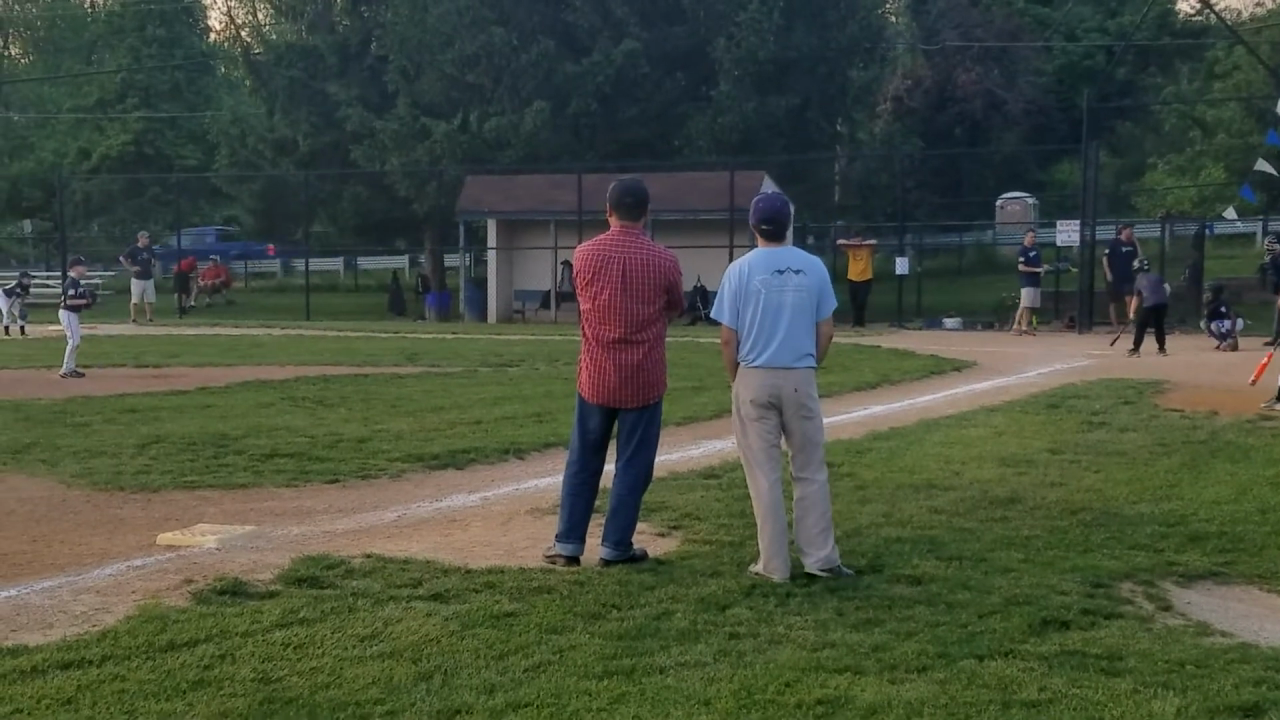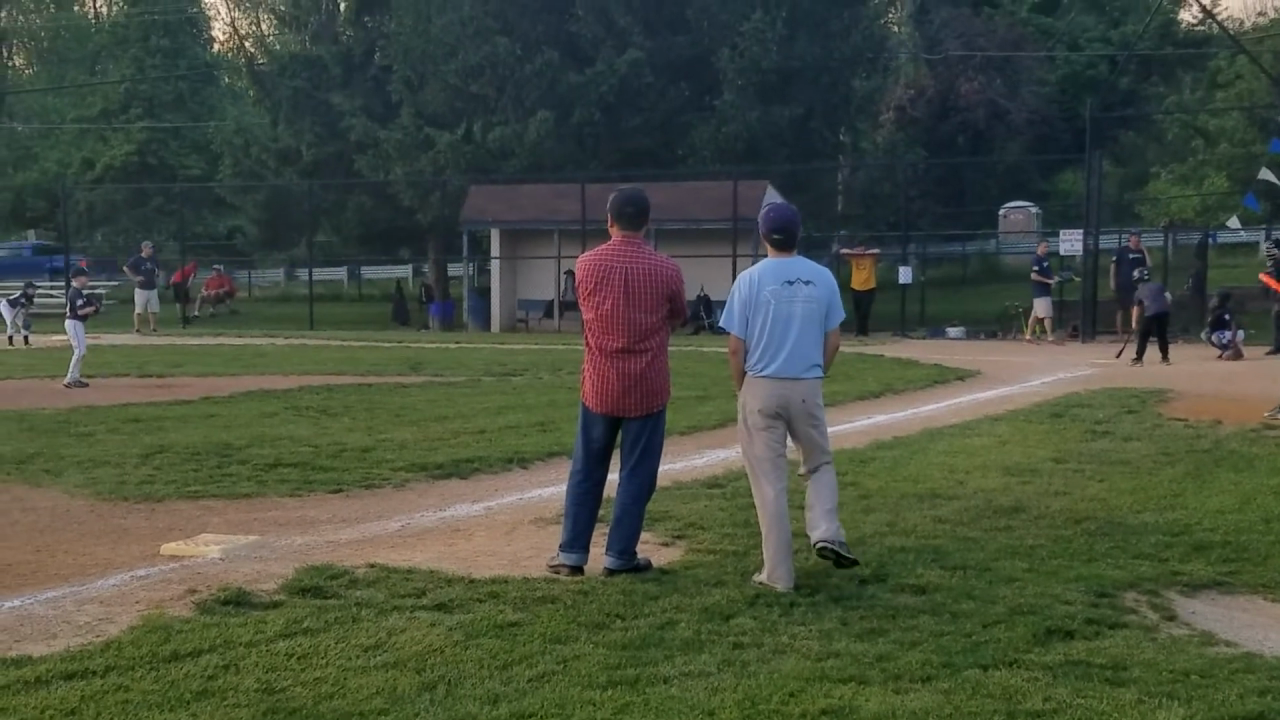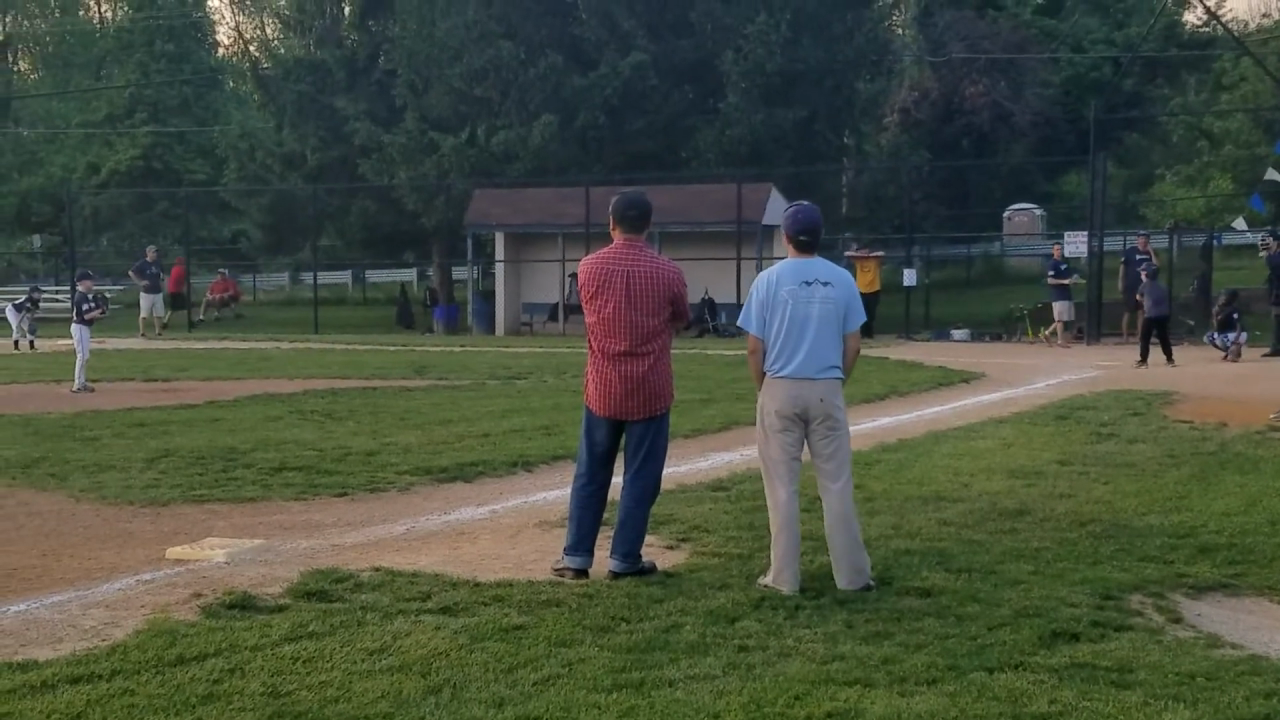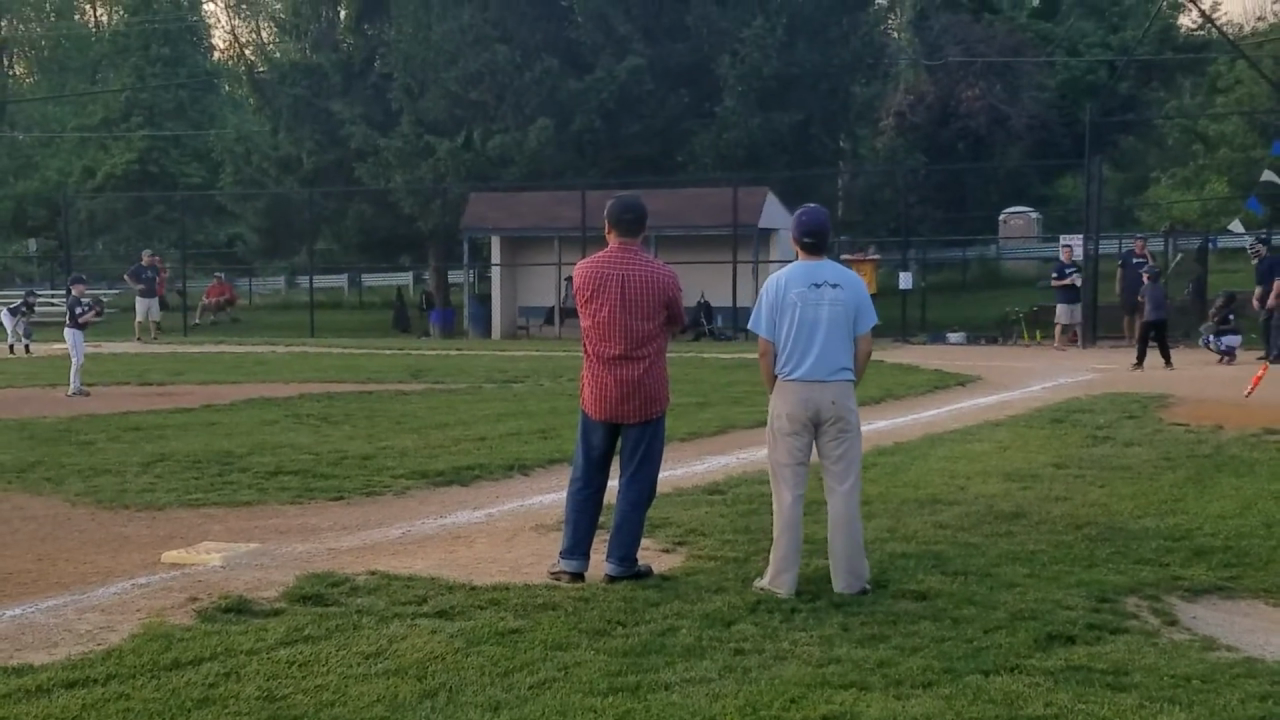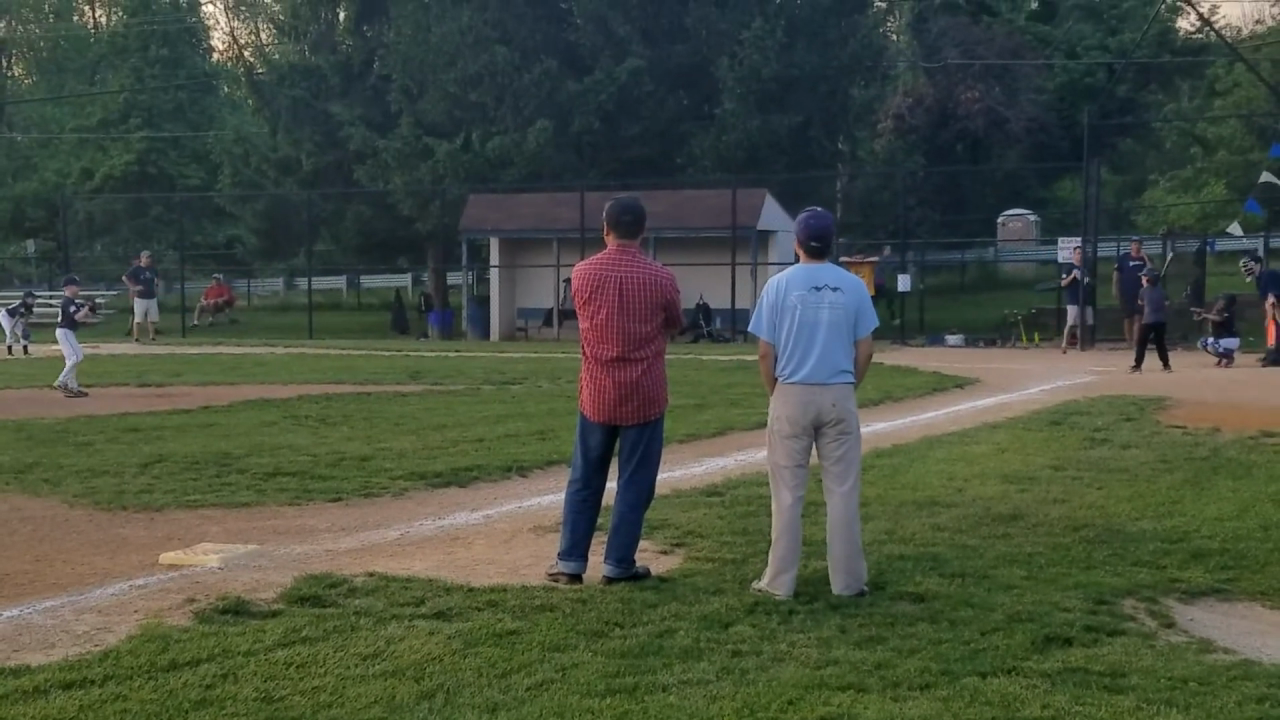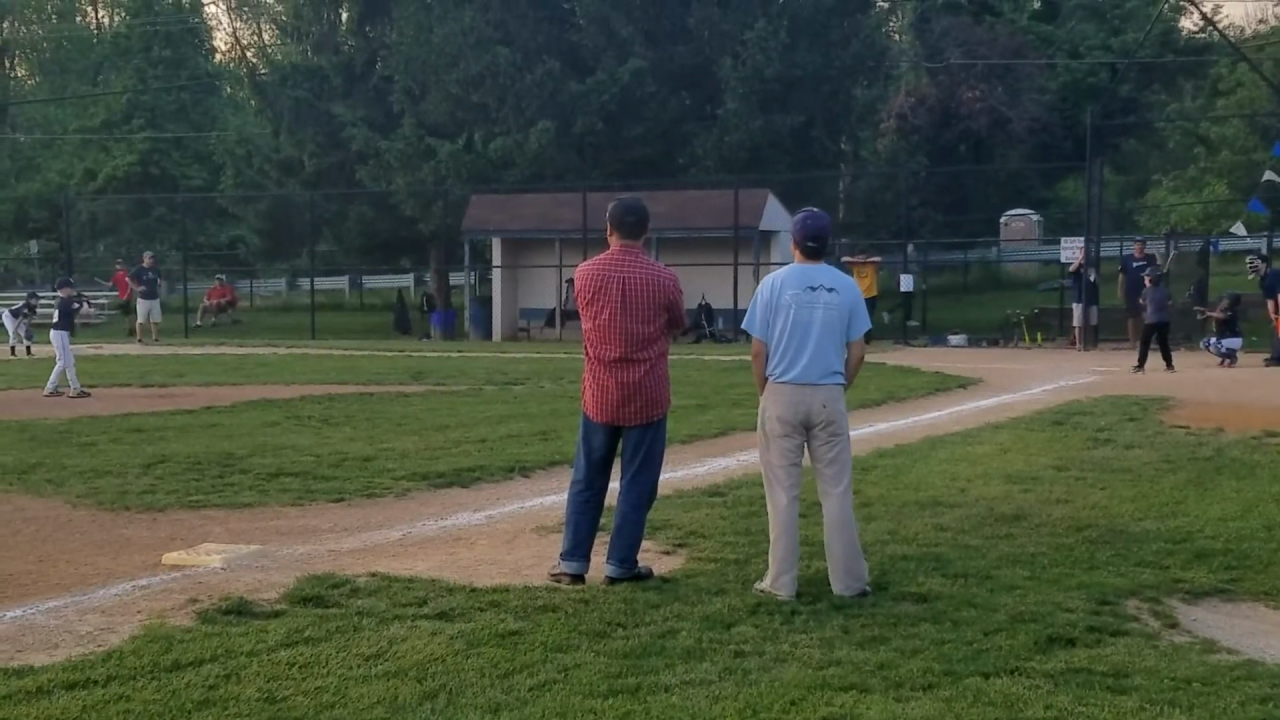
dt=0.4s
person 1, frame 1
left shoulder: (740, 269)
right shoulder: (814, 267)
left elbow: (728, 338)
right elbow: (826, 331)
left wrist: (736, 380)
left hip: (754, 380)
right hip: (800, 380)
left knee: (764, 475)
right knee: (811, 471)
left ankle: (774, 564)
right ankle: (821, 557)
person 1, frame 2
left shoulder: (750, 279)
right shoulder: (822, 277)
left elbow: (737, 347)
right elbow: (833, 342)
left wrist: (741, 389)
left hip: (761, 390)
right hip: (807, 388)
left knee: (770, 483)
right knee: (820, 463)
left ankle: (778, 573)
right ankle: (826, 531)
person 1, frame 3
left shoulder: (769, 279)
right shoulder: (842, 279)
left elbow: (755, 347)
right elbow: (853, 345)
left wrist: (763, 388)
left hip: (780, 391)
right hip: (827, 392)
left knee: (783, 487)
right knee: (837, 485)
left ankle: (784, 576)
right ankle: (852, 574)
person 1, frame 4
left shoulder: (779, 282)
right shoulder: (852, 282)
left elbow: (765, 350)
right elbow: (864, 347)
left wrist: (774, 392)
left hip: (791, 394)
right hip: (838, 394)
left knee: (788, 490)
right knee: (843, 489)
left ankle: (781, 580)
right ankle: (849, 579)
person 1, frame 5
left shoulder: (779, 285)
right shoulder: (853, 286)
left elbow: (766, 353)
right elbow: (865, 350)
left wrist: (775, 394)
left hip: (792, 397)
right hip: (839, 398)
left knee: (787, 492)
right knee: (842, 491)
left ankle: (780, 581)
right ankle: (847, 581)
person 1, frame 6
left shoulder: (774, 283)
right shoulder: (847, 287)
left elbow: (758, 351)
right elbow: (856, 353)
left wrist: (765, 393)
left hip: (782, 396)
right hip: (828, 398)
left knee: (783, 492)
right knee: (836, 492)
left ankle: (782, 581)
right ankle: (849, 580)
person 2, frame 1
left shoulder: (584, 254)
right shoulder: (664, 261)
right elbow: (675, 310)
left hip: (596, 375)
right hip: (643, 378)
left knee: (583, 462)
right knee: (633, 465)
left ankle: (567, 544)
right ankle: (615, 548)
person 2, frame 2
left shoulder: (586, 264)
right shoulder: (666, 270)
right elbow: (679, 319)
left hip: (599, 385)
right hip: (646, 387)
left knee: (586, 471)
right knee: (637, 474)
left ankle: (571, 554)
right ankle: (619, 557)
person 2, frame 3
left shoulder: (588, 268)
right shoulder: (668, 272)
right elbow: (681, 321)
left hip: (602, 388)
right hip: (649, 390)
left knee: (590, 475)
right knee: (641, 478)
left ankle: (576, 557)
right ankle: (624, 560)
person 2, frame 4
left shoulder: (583, 271)
right shoulder: (663, 276)
right elbow: (676, 325)
left hip: (598, 392)
right hip: (645, 393)
left knee: (586, 478)
right knee: (637, 482)
left ankle: (572, 561)
right ankle: (620, 563)
person 2, frame 5
left shoulder: (582, 273)
right shoulder: (661, 278)
right elbow: (674, 326)
left hip: (597, 393)
right hip: (644, 395)
left knee: (584, 480)
right knee: (635, 484)
left ankle: (570, 562)
right ankle: (618, 565)
person 2, frame 6
left shoulder: (585, 273)
right shoulder: (664, 278)
right elbow: (678, 327)
left hip: (599, 394)
right hip: (647, 395)
left knee: (587, 480)
right knee: (637, 484)
left ankle: (572, 563)
right ankle: (620, 565)
